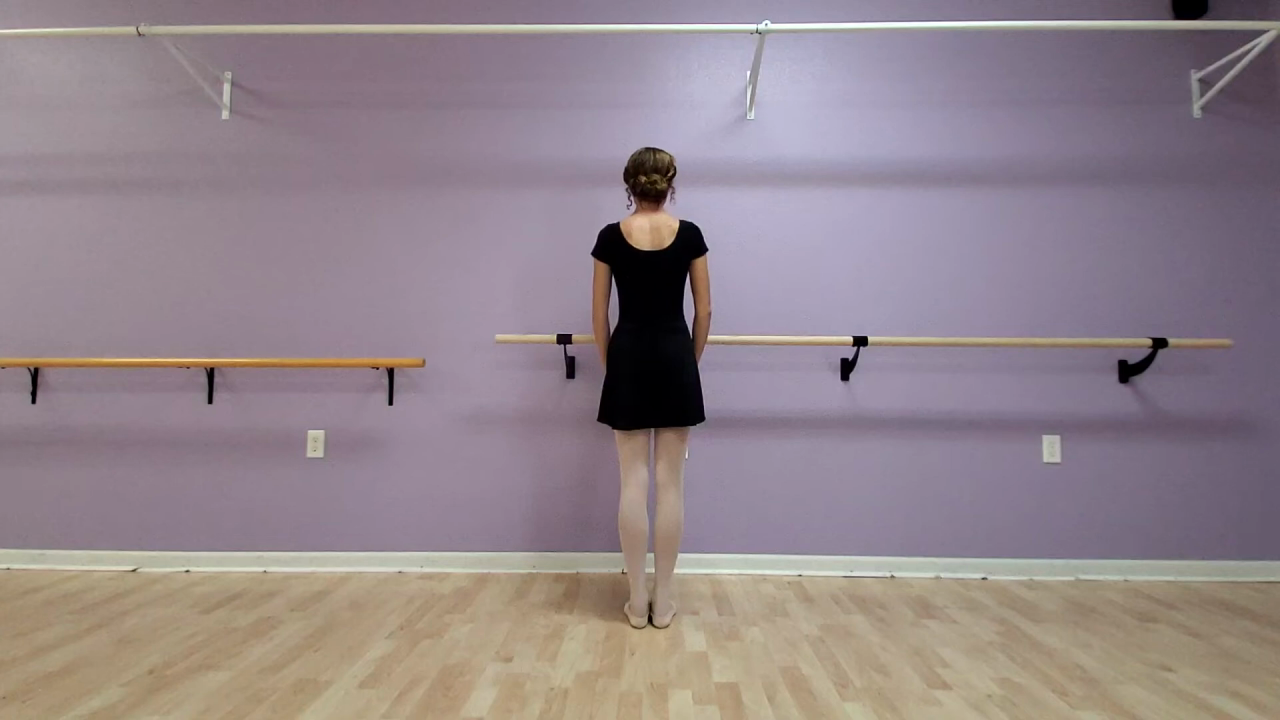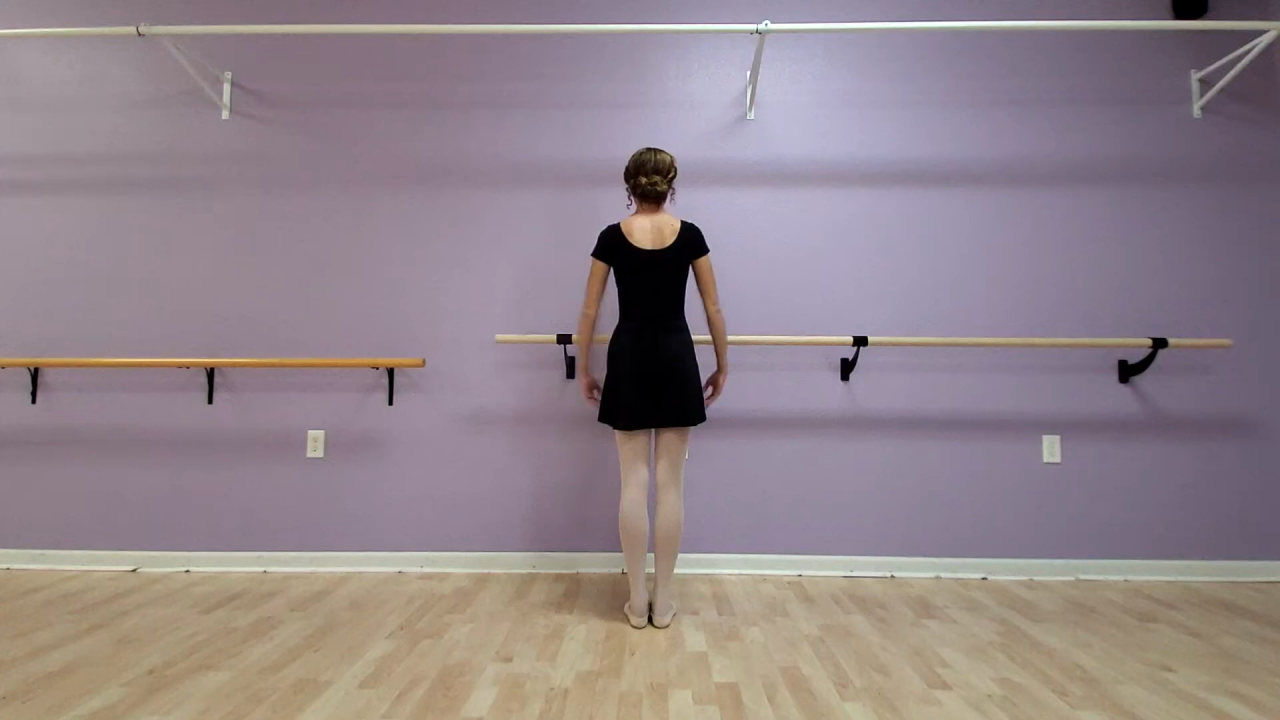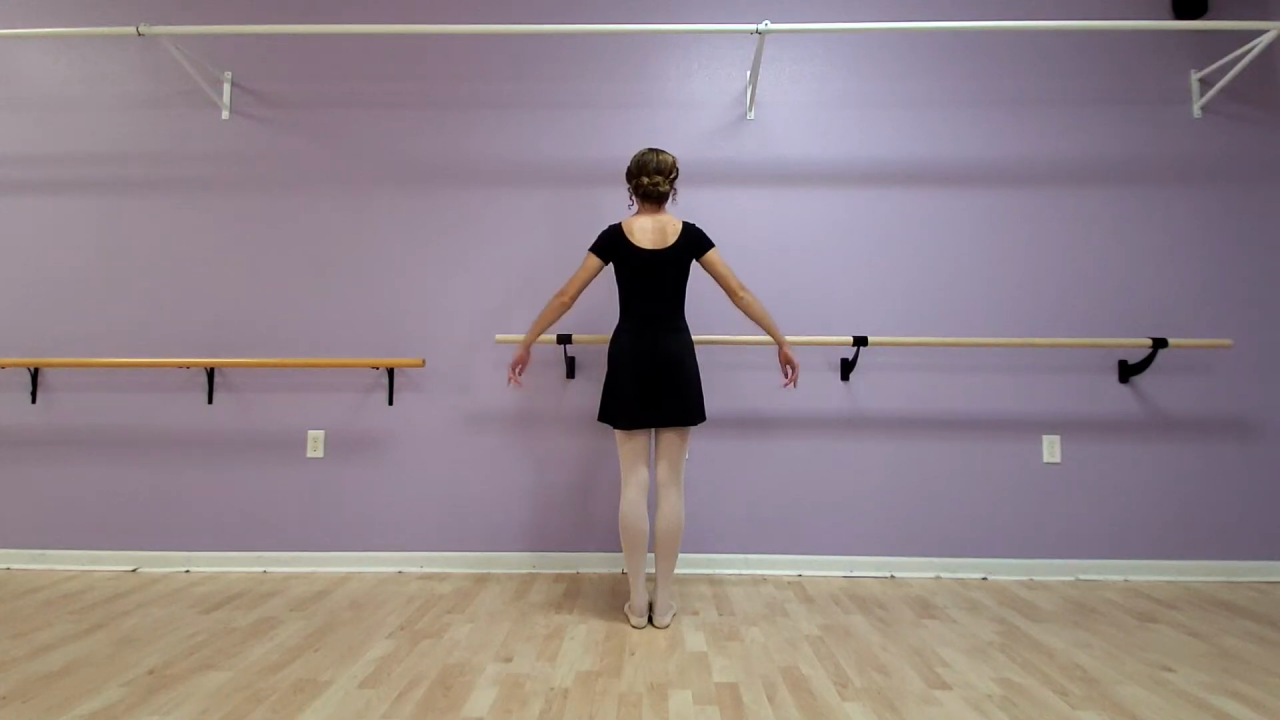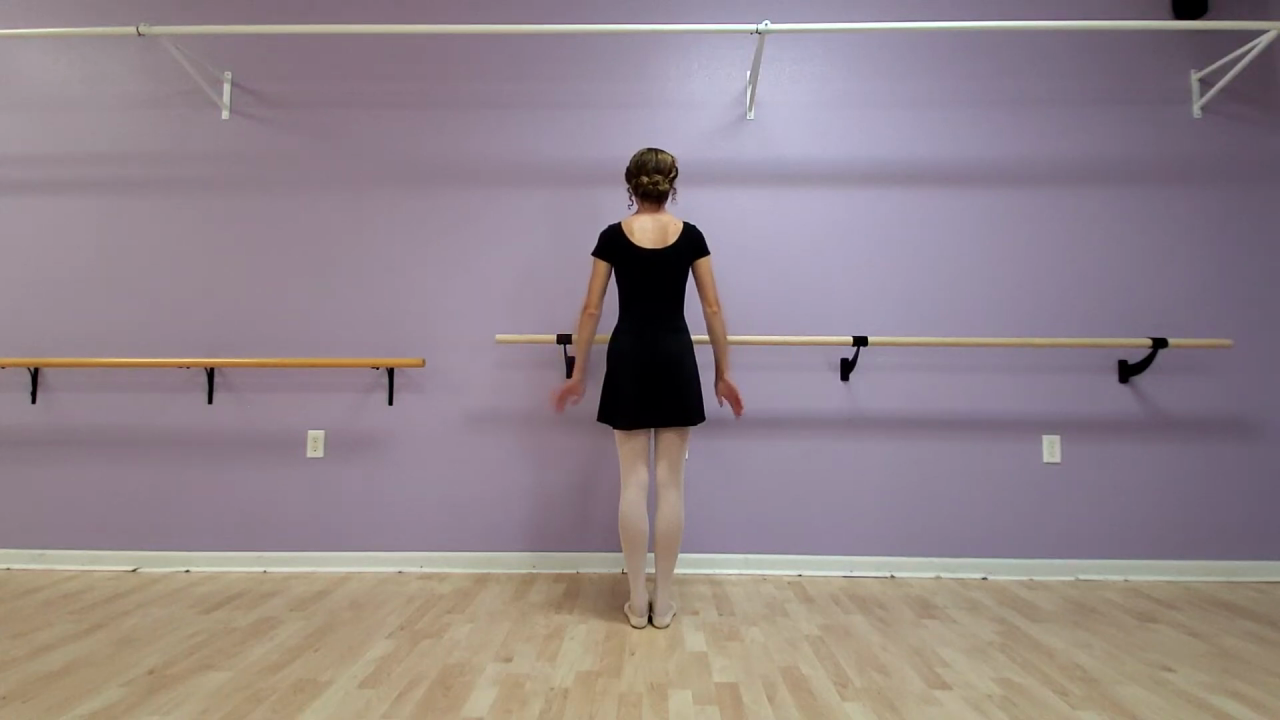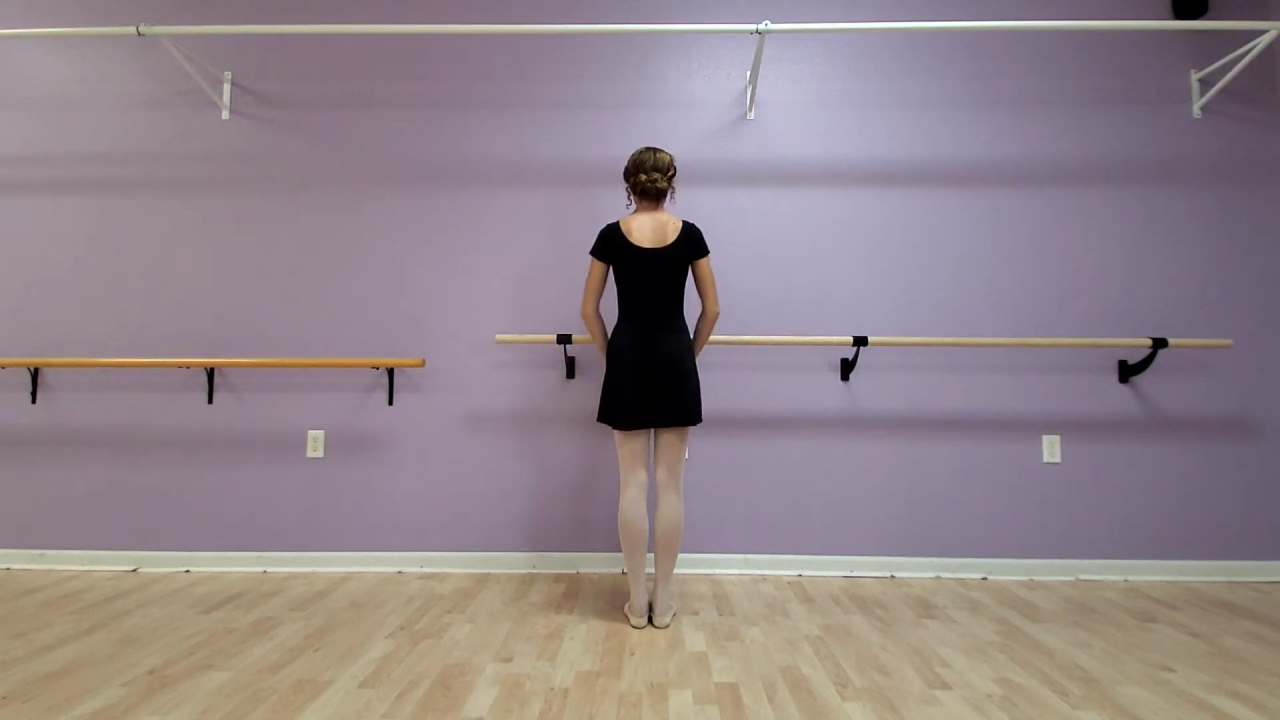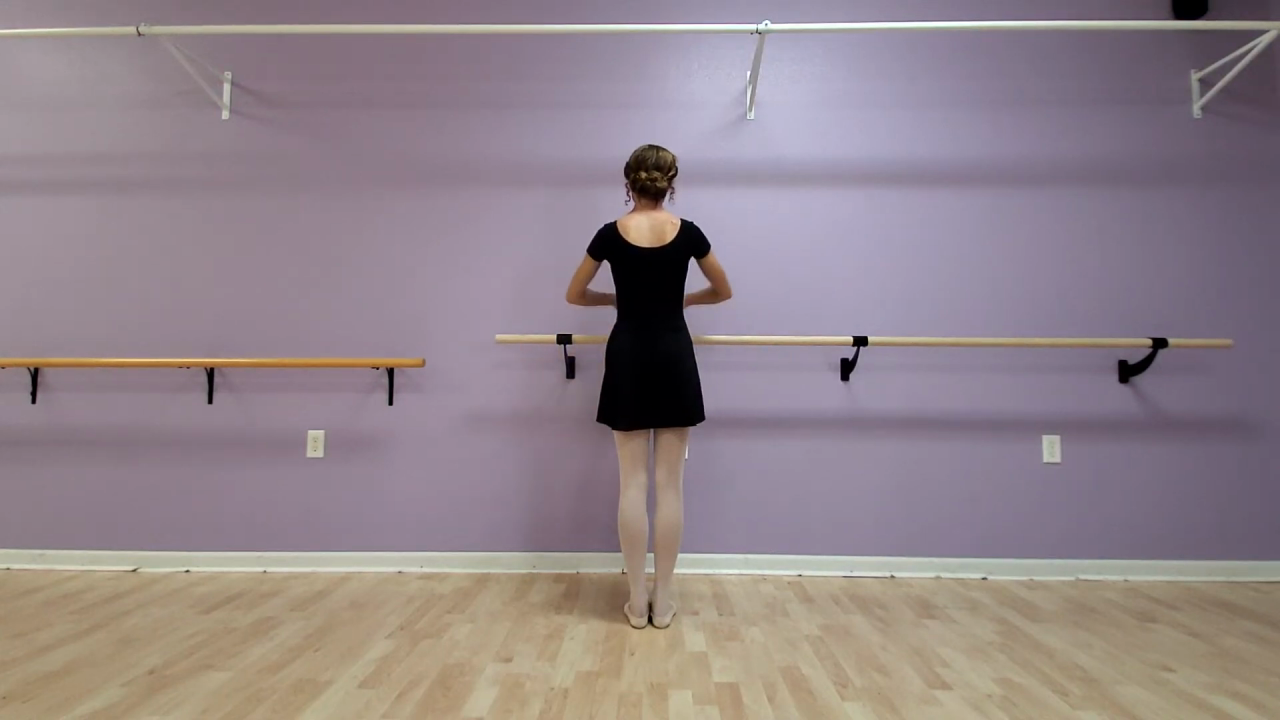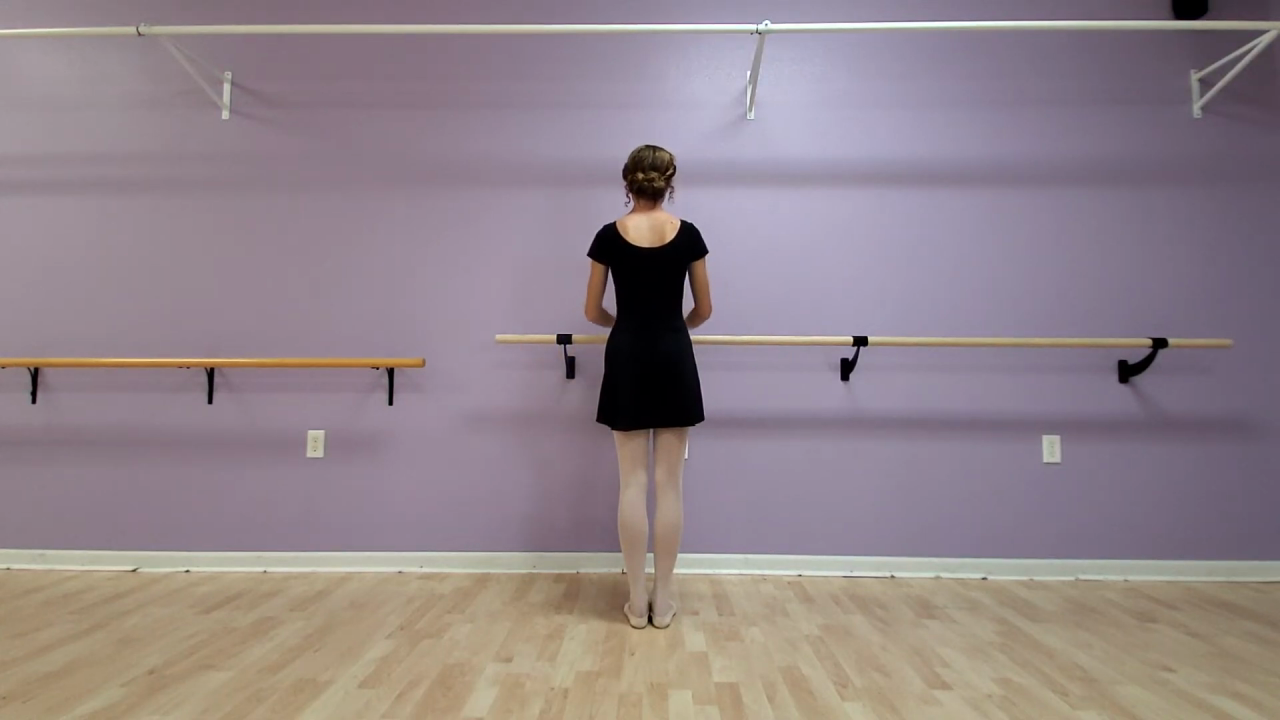
dt=0.7s
person 1, frame 1
left shoulder: (611, 236)
right shoulder: (689, 234)
left elbow: (599, 314)
right elbow: (704, 311)
left wrist: (610, 366)
left hip: (629, 359)
right hip: (674, 358)
left knee: (633, 482)
right knee: (669, 483)
left ankle: (638, 599)
right ankle: (663, 600)
person 1, frame 2
left shoulder: (612, 237)
right shoulder: (689, 235)
left elbow: (589, 312)
right elbow: (713, 308)
left wrist: (585, 371)
right wrist: (722, 365)
left hip: (629, 359)
right hip: (675, 359)
left knee: (634, 482)
right knee: (670, 484)
left ankle: (637, 600)
right ankle: (662, 601)
person 1, frame 3
left shoulder: (614, 236)
right shoulder: (689, 235)
left elbow: (565, 296)
right elbow: (739, 293)
left wrist: (525, 346)
right wrist: (782, 344)
left hip: (629, 360)
right hip: (675, 359)
left knee: (633, 482)
right knee: (670, 483)
left ankle: (637, 601)
right ankle: (662, 601)
person 1, frame 4
left shoulder: (613, 237)
right shoulder: (691, 236)
left elbow: (592, 311)
right elbow: (713, 309)
left wrist: (578, 373)
right wrist: (722, 372)
left hip: (629, 359)
right hip: (675, 359)
left knee: (633, 482)
right knee: (670, 483)
left ankle: (638, 601)
right ankle: (663, 601)
person 1, frame 5
left shoulder: (611, 235)
right shoulder: (689, 234)
left elbow: (589, 309)
right elbow: (711, 309)
left wrist: (612, 357)
left hip: (629, 359)
right hip: (674, 359)
left knee: (633, 482)
right knee: (669, 483)
left ankle: (637, 600)
right ankle: (662, 600)
person 1, frame 6
left shoulder: (610, 234)
right shoulder: (688, 233)
left elbow: (574, 295)
right elbow: (723, 292)
left hip: (627, 358)
right hip: (674, 358)
left knee: (632, 483)
right knee: (669, 484)
left ankle: (637, 601)
right ankle: (662, 600)
person 1, frame 7
left shoulder: (609, 236)
right shoulder: (687, 234)
left elbow: (592, 312)
right elbow: (703, 311)
left hip: (627, 359)
right hip: (673, 359)
left knee: (632, 482)
right knee: (668, 483)
left ankle: (637, 600)
right ankle: (663, 600)
